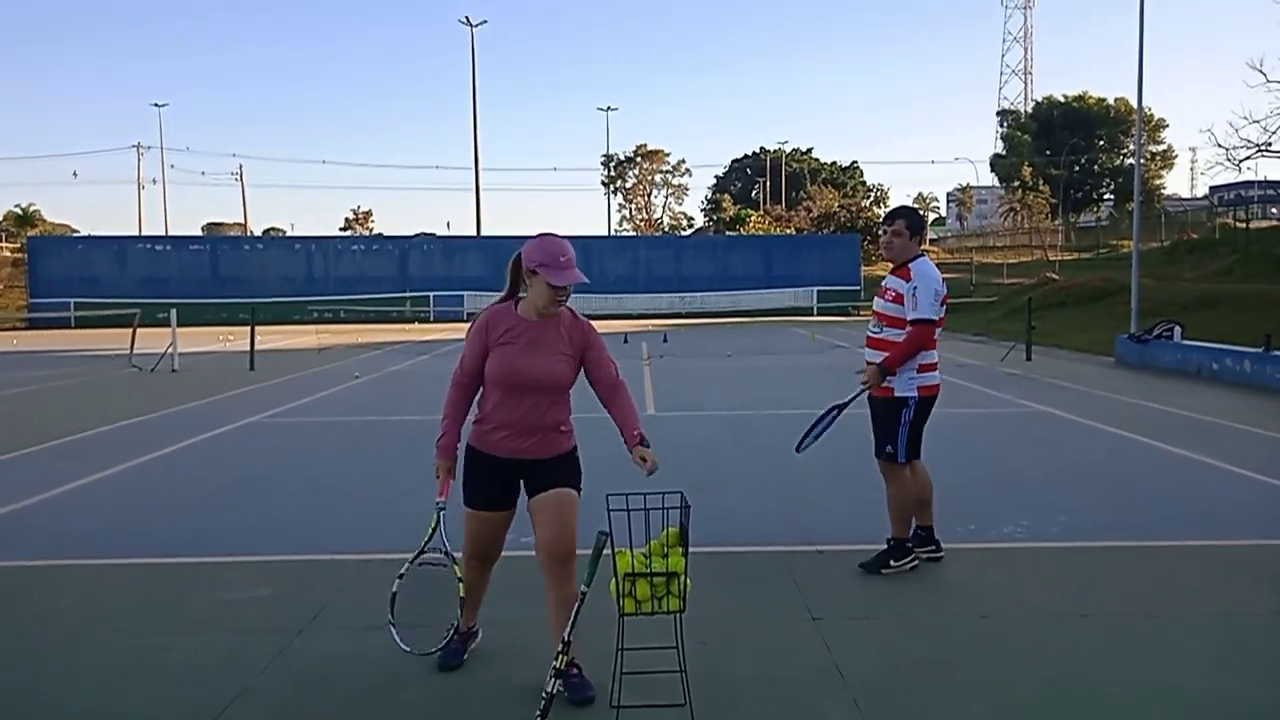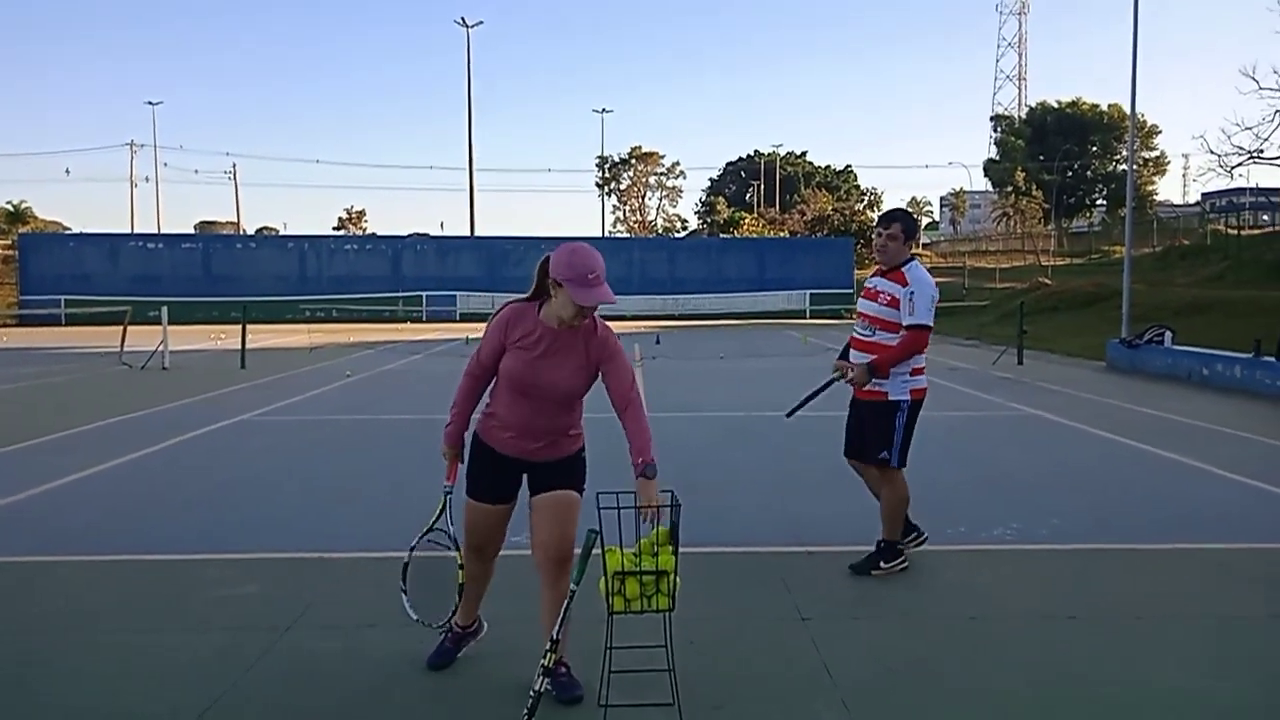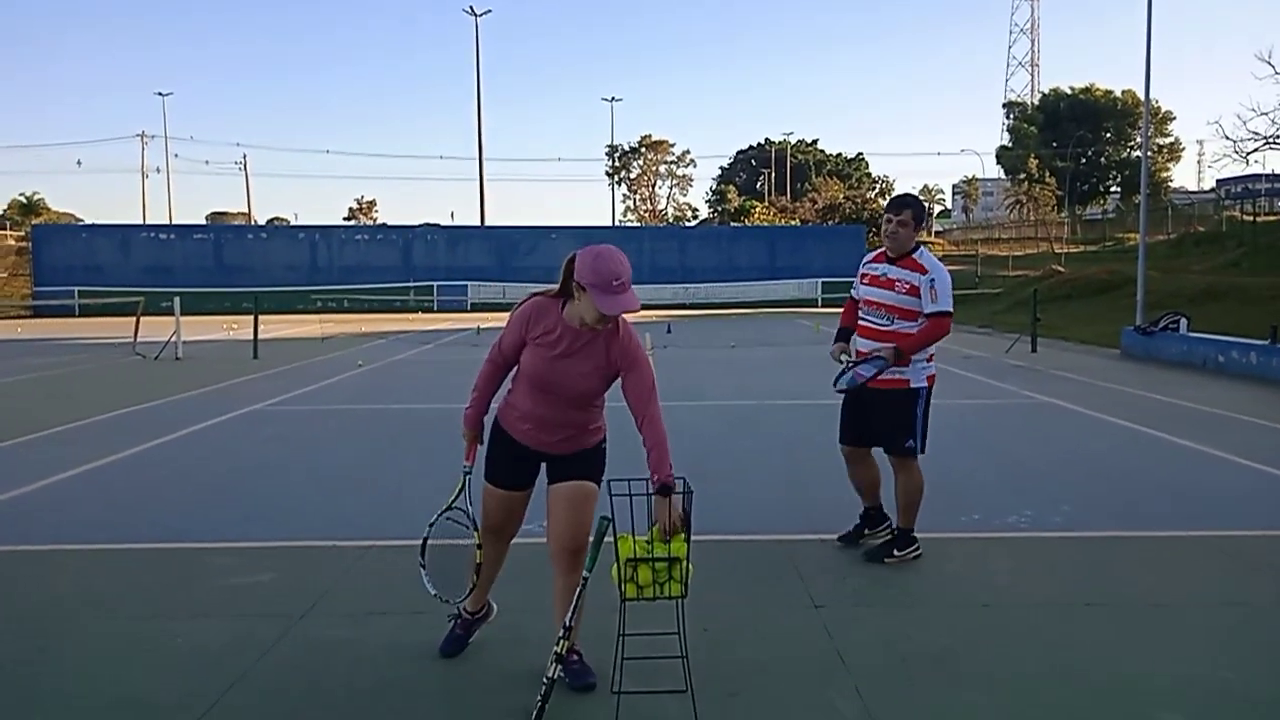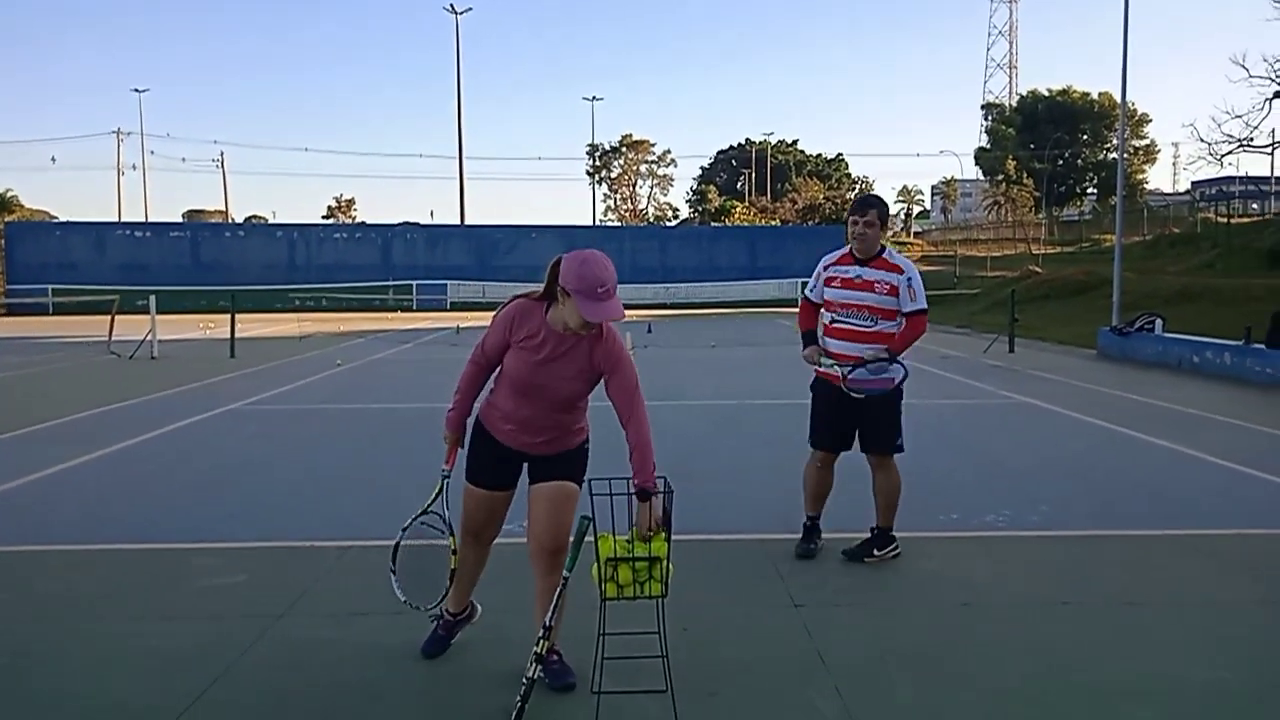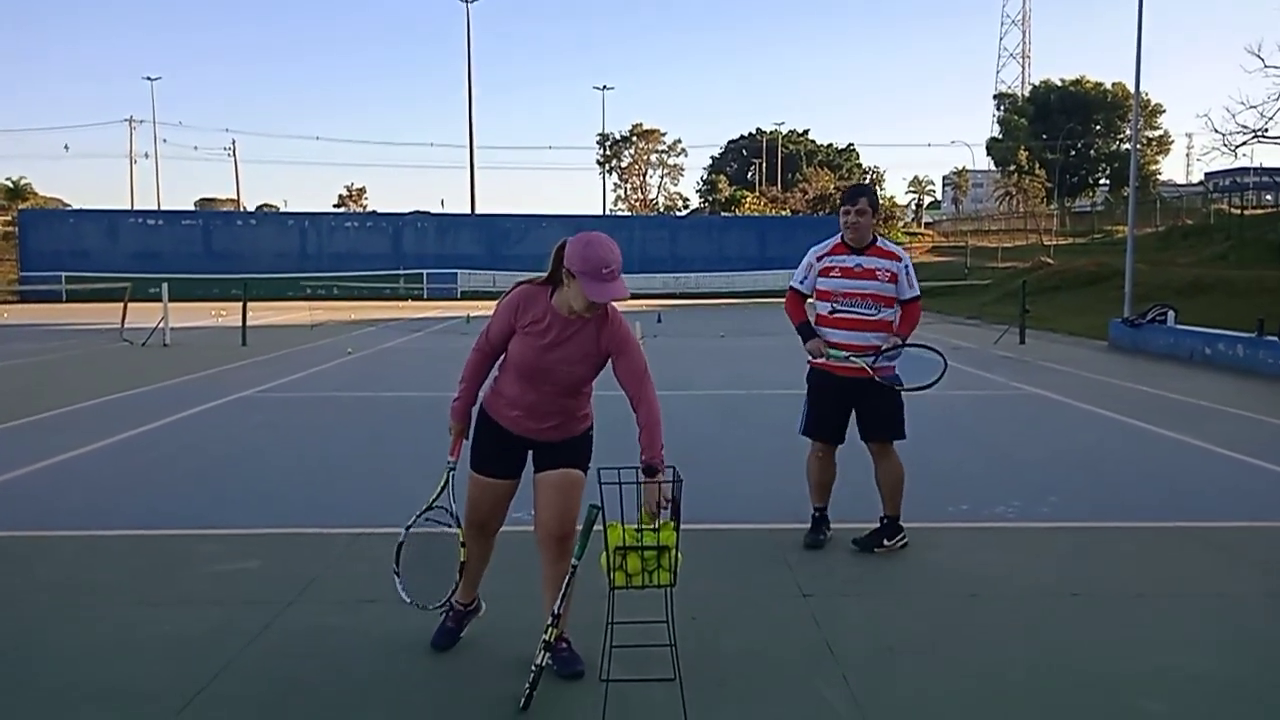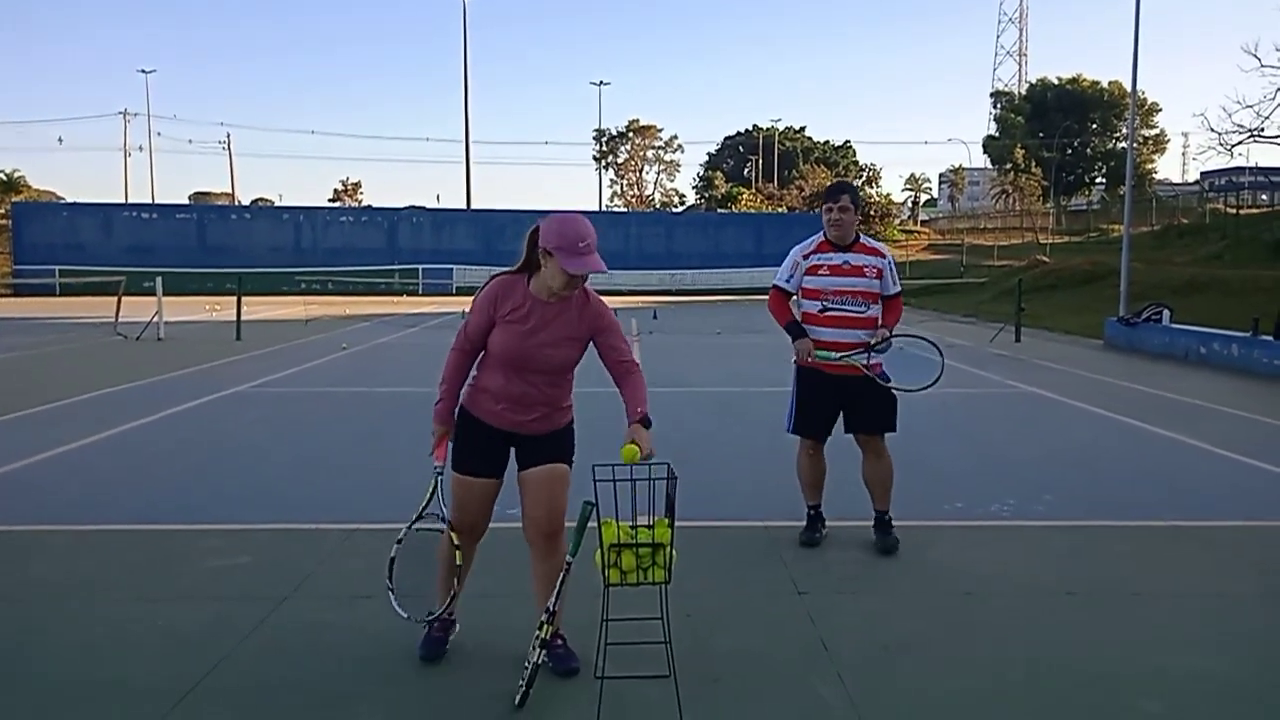
dt=0.2s
person 1, frame 1
left shoulder: (579, 330)
right shoulder: (492, 322)
left elbow: (612, 387)
right elbow: (462, 386)
left wrist: (635, 440)
right wrist: (446, 447)
left hip: (555, 457)
right hip: (488, 456)
left knee: (561, 557)
right knee: (480, 554)
left ankle: (567, 662)
right ankle: (466, 629)
person 1, frame 2
left shoulder: (601, 340)
right shoulder: (512, 320)
left elbow: (629, 405)
right elbow: (476, 375)
left wrist: (645, 471)
right wrist: (454, 433)
left hip: (560, 457)
right hip: (494, 449)
left knee: (557, 558)
right knee: (479, 546)
left ankle: (555, 661)
right ankle: (465, 625)
person 1, frame 3
left shoulder: (623, 342)
right shoulder: (535, 312)
left elbow: (648, 413)
right elbow: (498, 361)
left wrist: (663, 488)
right wrist: (473, 417)
left hip: (580, 449)
right hip: (513, 436)
left knee: (570, 549)
right knee: (494, 531)
left ankle: (567, 649)
right ankle: (475, 608)
person 1, frame 4
left shoulder: (608, 346)
right shoulder: (519, 315)
left elbow: (633, 417)
right elbow: (481, 362)
left wrist: (645, 492)
right wrist: (456, 418)
left hip: (561, 451)
right hip: (495, 436)
left knee: (550, 550)
right knee: (474, 532)
left ankle: (547, 649)
right ankle: (457, 610)
person 1, frame 5
left shoulder: (612, 328)
right shoulder: (522, 301)
left elbow: (642, 396)
right elbow: (484, 351)
left wrist: (652, 469)
right wrist: (461, 410)
left hip: (566, 438)
right hip: (499, 425)
left knee: (558, 537)
right knee: (479, 524)
left ankle: (556, 637)
right ankle: (464, 604)
person 1, frame 6
left shoulder: (591, 310)
right shoulder: (499, 293)
left elbow: (626, 368)
right elbow: (463, 351)
left wrist: (638, 421)
right wrist: (443, 414)
left hip: (549, 431)
right hip: (481, 423)
left knee: (547, 533)
right knee: (465, 527)
left ankle: (551, 633)
right ankle: (443, 617)
person 2, frame 1
left shoulder: (921, 277)
right shoulder: (899, 273)
left elbow: (921, 335)
left wrist: (882, 368)
right wrist: (877, 367)
left hip: (905, 389)
right hip: (894, 387)
left knee: (893, 465)
right knee: (907, 462)
left ankle: (900, 548)
right ankle: (925, 537)
person 2, frame 2
left shoulder: (916, 282)
right shoulder: (875, 276)
left elbow: (916, 339)
left wrist: (872, 368)
right wrist: (846, 357)
left hip: (896, 394)
right hip: (869, 390)
left knee: (885, 468)
right knee: (862, 461)
left ankle: (891, 550)
right ankle: (905, 528)
person 2, frame 3
left shoulder: (930, 271)
right shoulder: (870, 262)
left elbow: (940, 324)
right elbow: (854, 305)
left wrist: (898, 352)
right wrist: (843, 338)
left hip: (907, 383)
right hip: (866, 378)
left knee: (903, 457)
right knee: (852, 448)
left ankle: (905, 538)
right ankle: (874, 518)
person 2, frame 4
left shoulder: (902, 271)
right shoulder: (829, 264)
left elbow: (917, 321)
right elbow: (809, 307)
left wrist: (890, 352)
right wrist: (810, 342)
right hip: (831, 379)
left knee: (880, 458)
right knee: (821, 455)
left ankle: (884, 538)
right ankle: (811, 527)
person 2, frame 5
left shoulder: (896, 258)
right shoulder: (819, 255)
left elbow: (912, 306)
right elbow: (794, 299)
left wrist: (899, 337)
right wrist: (808, 335)
right hip: (827, 370)
left knee: (882, 447)
right knee: (822, 446)
left ankle: (892, 527)
right ankle: (819, 519)
person 2, frame 6
left shoulder: (879, 255)
right shoulder: (803, 254)
left elbow: (893, 301)
right elbow: (777, 298)
left wrist: (886, 328)
right wrist: (798, 335)
left hip: (865, 367)
right hip: (816, 367)
left knee: (873, 442)
right knee: (811, 442)
left ankle: (883, 522)
right ankle: (814, 516)
